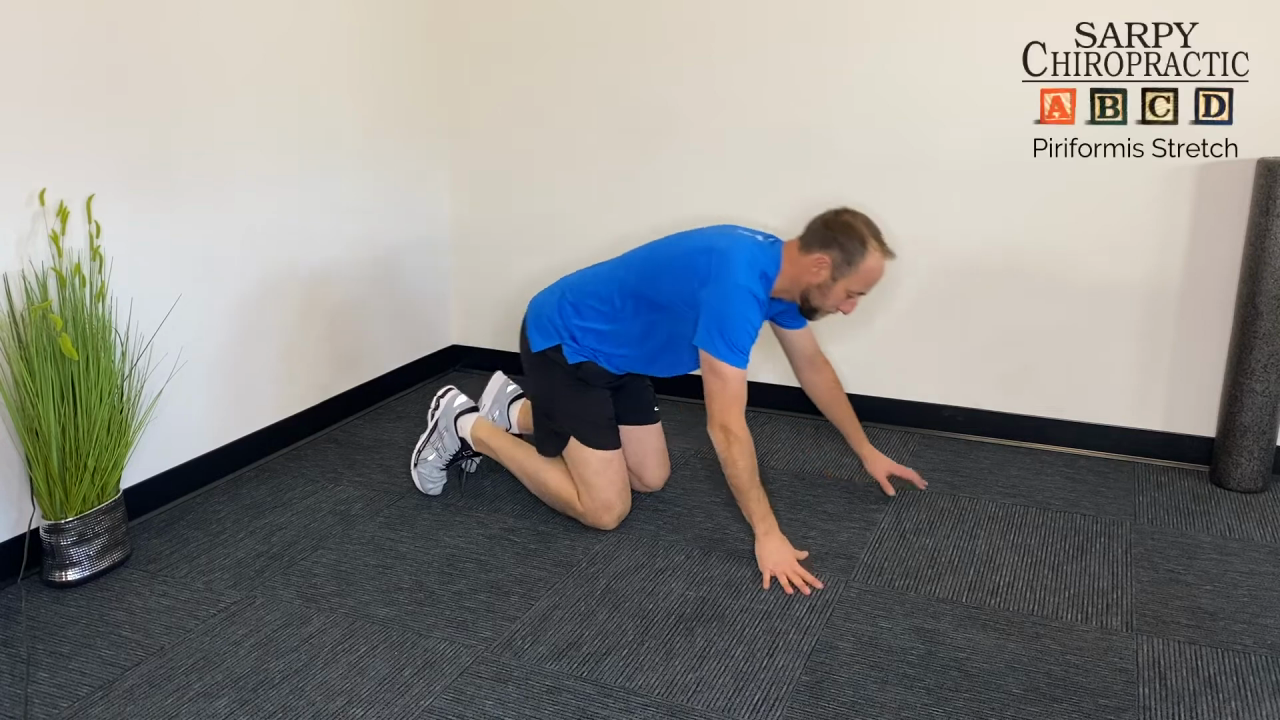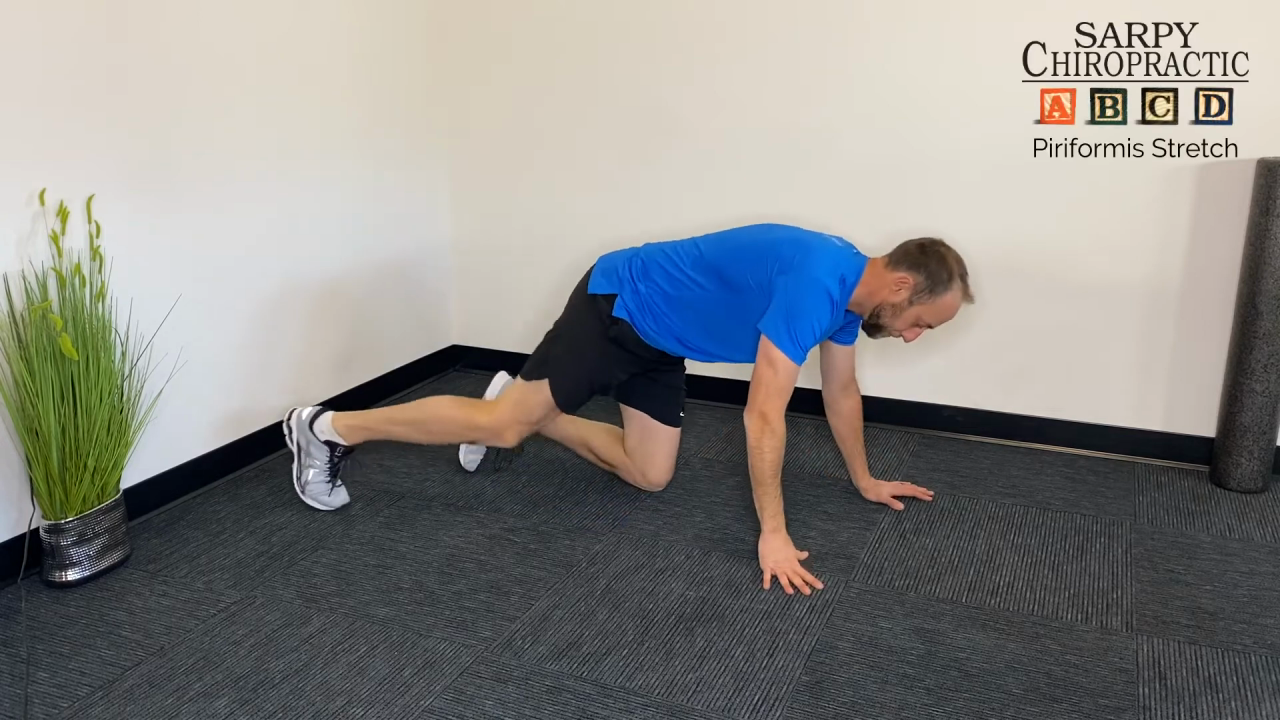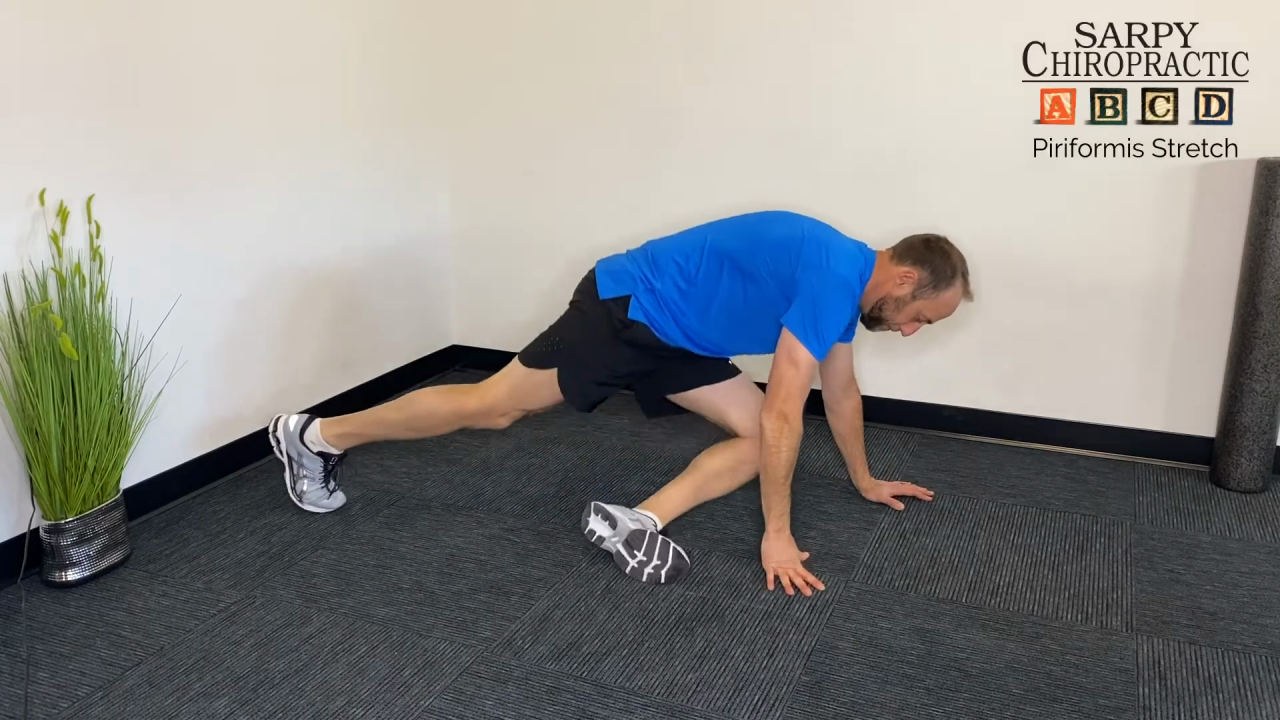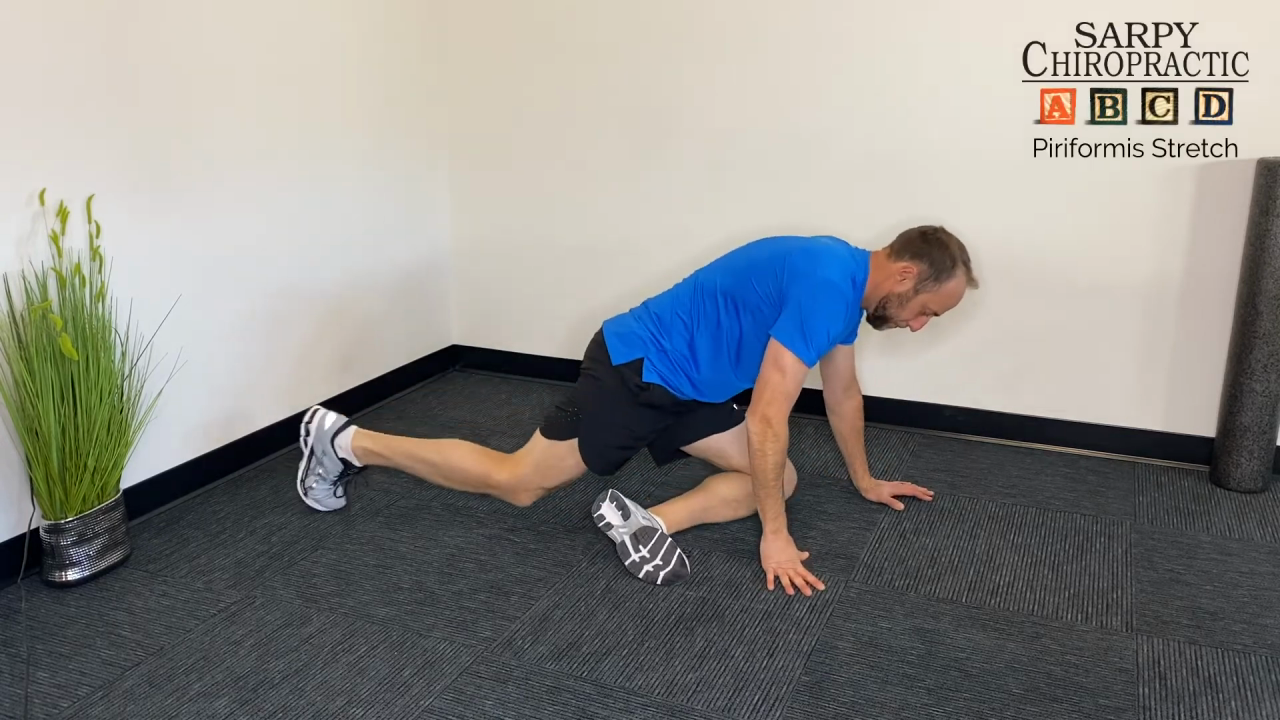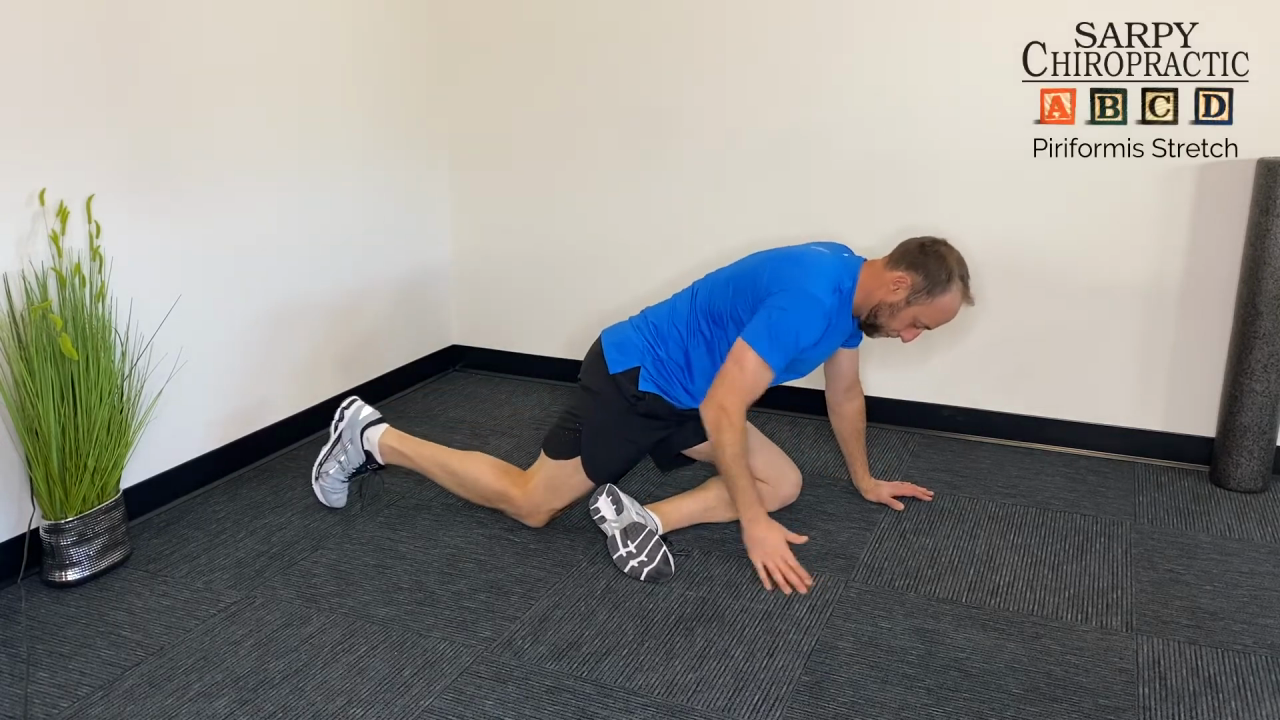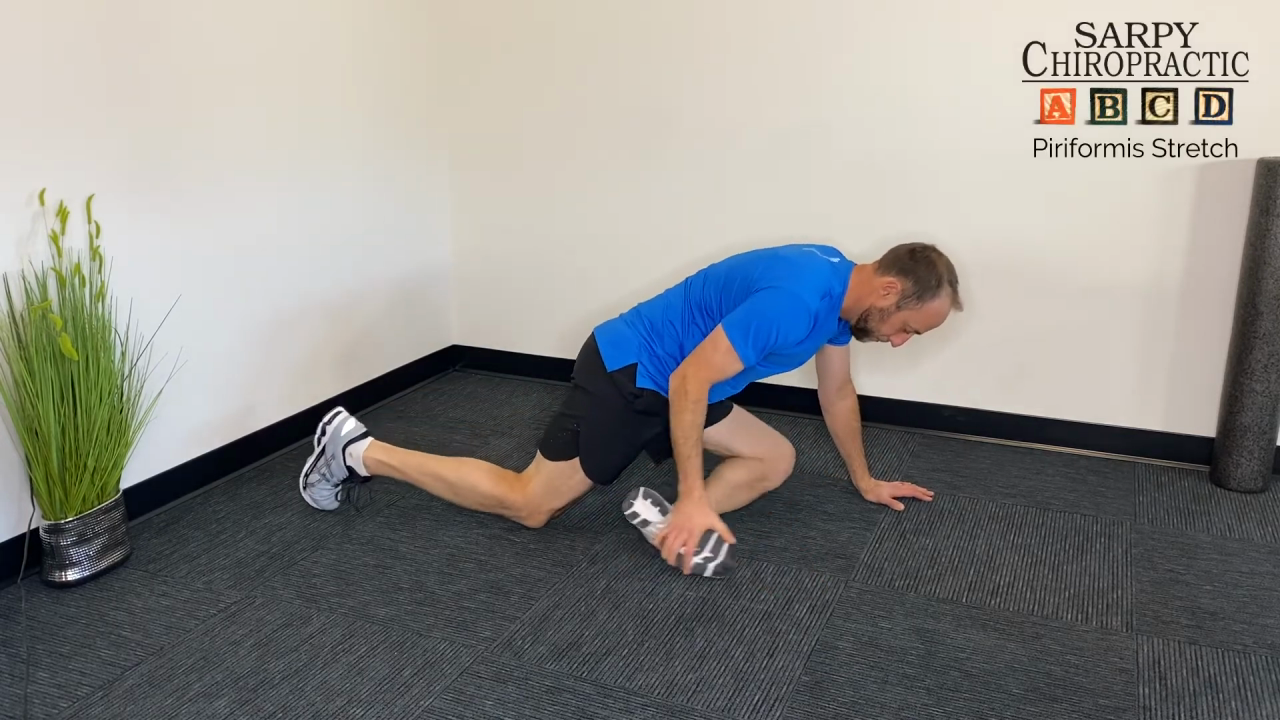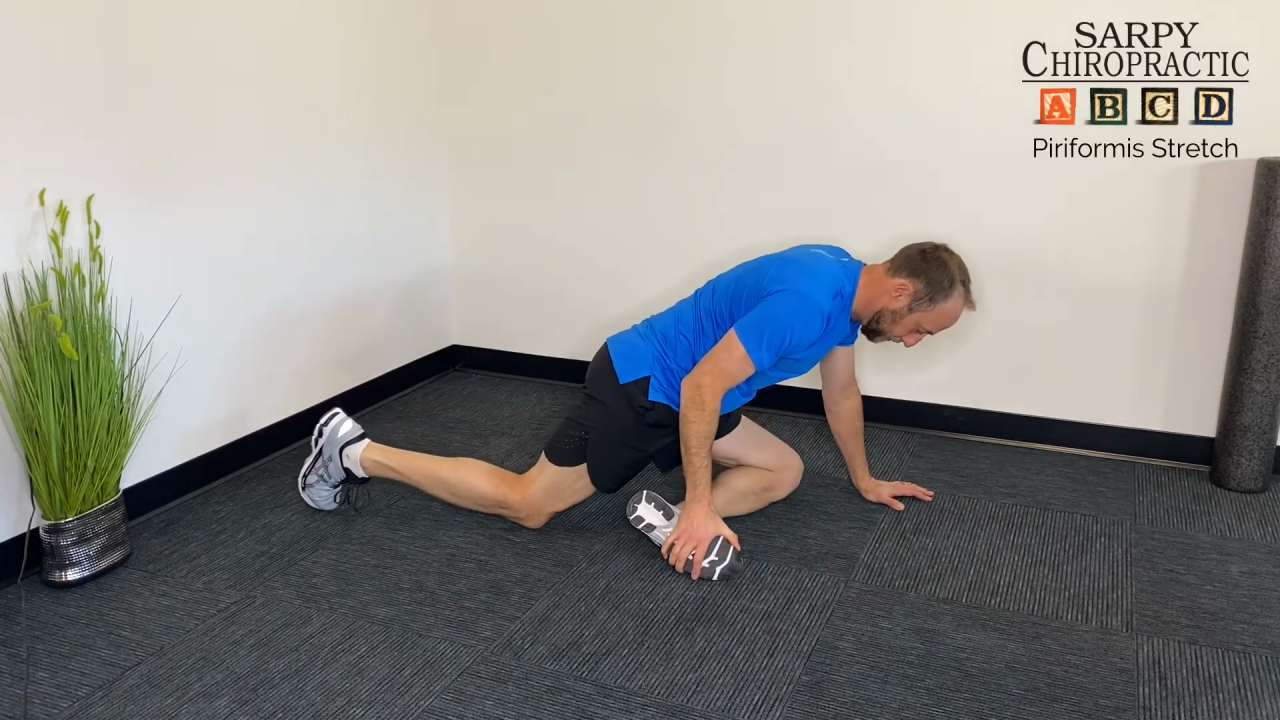
dt=0.7s
person 1, frame 1
left shoulder: (779, 267)
right shoulder: (737, 282)
left elbow: (813, 367)
right elbow: (727, 427)
left wrist: (868, 453)
right wrist: (767, 535)
left hip: (612, 348)
right hip: (563, 343)
left knee: (651, 478)
right knee: (606, 509)
left ankle: (517, 409)
right ankle: (470, 428)
person 1, frame 2
left shoulder: (848, 290)
right shoulder: (817, 284)
left elbow: (842, 391)
right elbow: (764, 418)
left wrist: (864, 480)
right wrist: (773, 534)
left hip: (656, 333)
right hip: (617, 306)
left knee: (650, 473)
right knee: (502, 425)
left ankle: (529, 411)
right ankle: (326, 429)
person 1, frame 3
left shoulder: (849, 282)
right shoulder: (836, 278)
left elbow: (840, 390)
right elbow: (787, 415)
left wrist: (865, 481)
right wrist: (777, 535)
left hip: (668, 332)
right hip: (626, 309)
left knee: (756, 437)
right knee: (492, 407)
left ankle: (638, 521)
right ankle: (318, 438)
person 1, frame 4
left shoulder: (849, 282)
right shoulder: (827, 286)
left elbow: (843, 391)
right elbow: (766, 418)
left wrist: (866, 480)
right wrist: (775, 535)
left hip: (682, 384)
right hip: (635, 367)
left knee: (779, 479)
right knee: (518, 482)
left ankle: (647, 522)
right ankle: (345, 442)
person 1, frame 5
left shoulder: (848, 284)
right shoulder: (810, 297)
left elbow: (845, 393)
right elbow: (722, 409)
left wrist: (866, 481)
right wrist: (753, 525)
left hip: (679, 392)
right hip: (632, 378)
left knee: (782, 482)
right knee: (530, 504)
left ankle: (641, 518)
right ankle: (375, 437)
person 1, frame 6
left shoulder: (839, 285)
right shoulder: (796, 299)
left elbow: (837, 392)
right elbow: (690, 382)
left wrist: (865, 481)
right wrist: (694, 497)
left hip: (663, 379)
right hip: (628, 373)
left knee: (776, 461)
right knee: (527, 506)
left ankle: (664, 516)
right ankle: (359, 450)
person 1, frame 7
left shoulder: (846, 283)
right shoulder: (808, 301)
left elbow: (841, 391)
right elbow: (704, 387)
left wrist: (865, 480)
right wrist: (700, 505)
left hip: (672, 389)
right hip: (640, 387)
left knee: (784, 472)
right knee: (527, 504)
left ankle: (669, 518)
right ankle: (357, 452)
